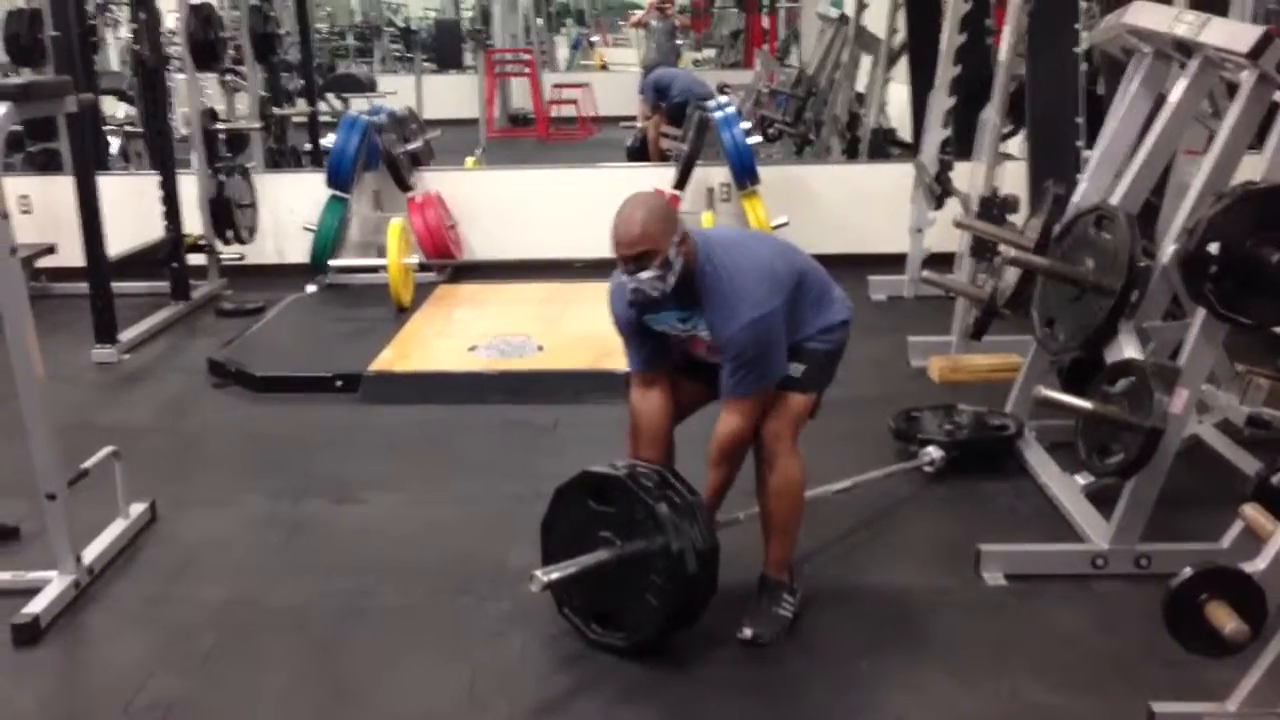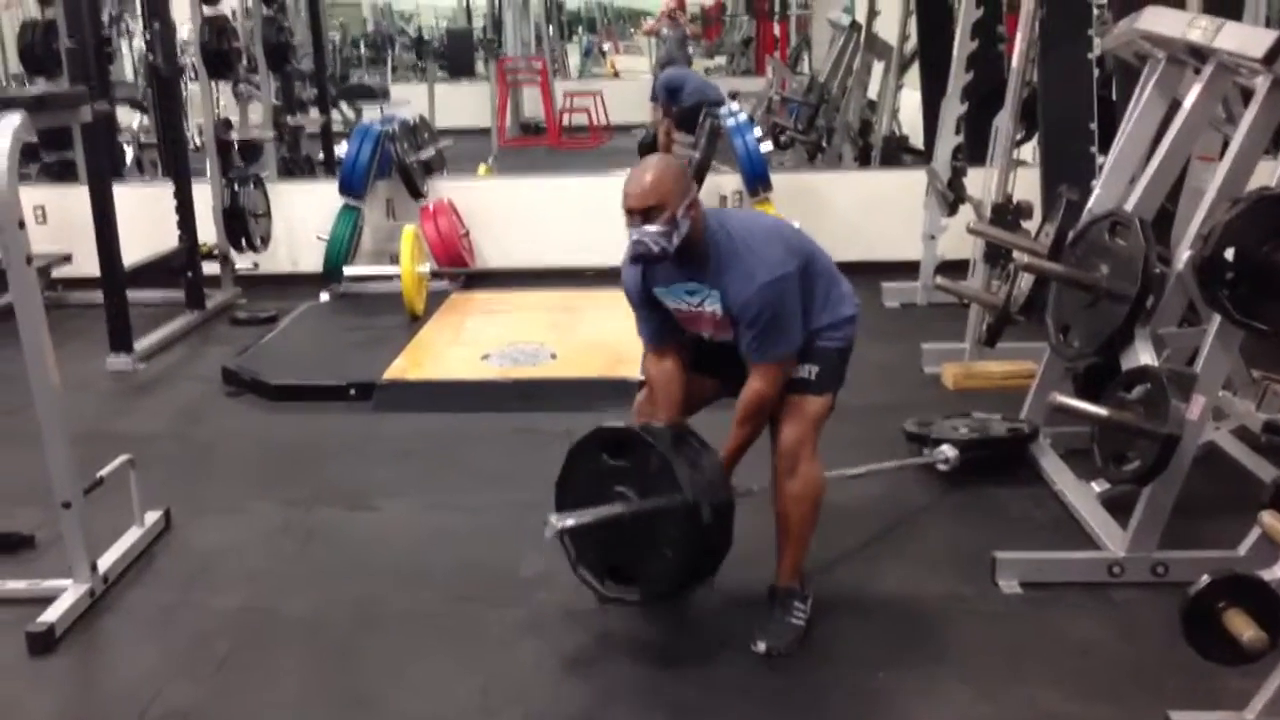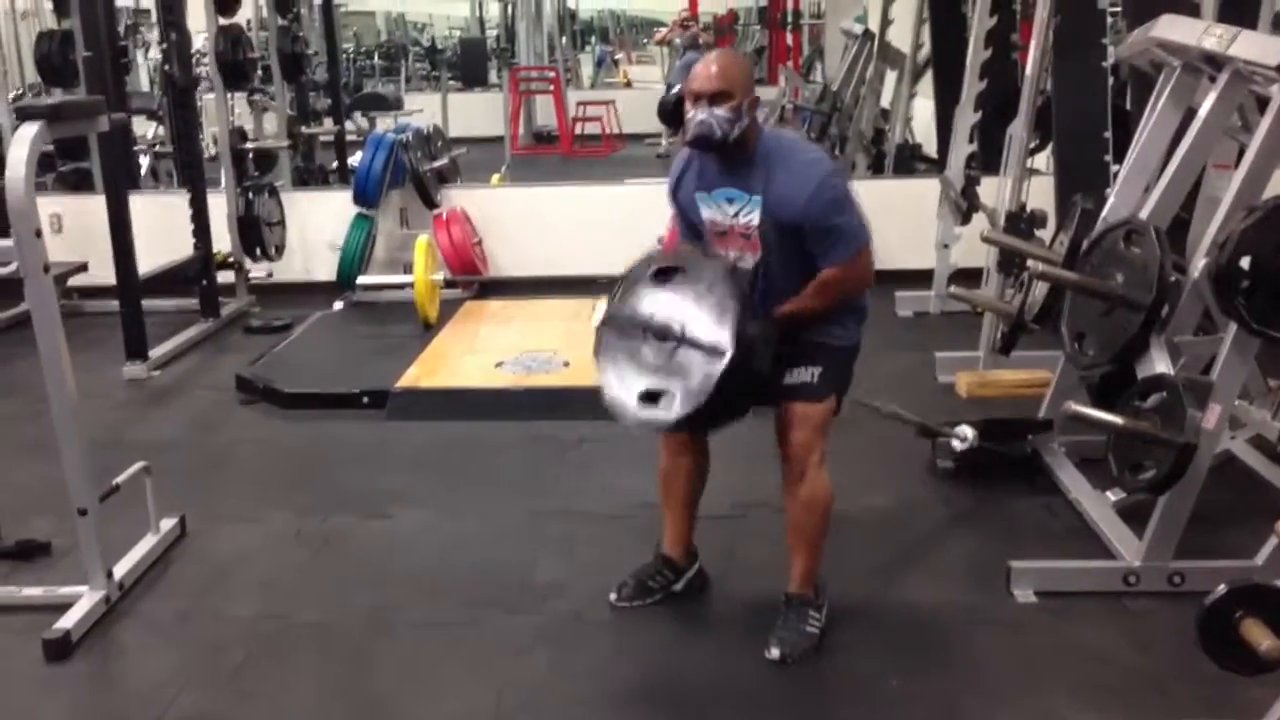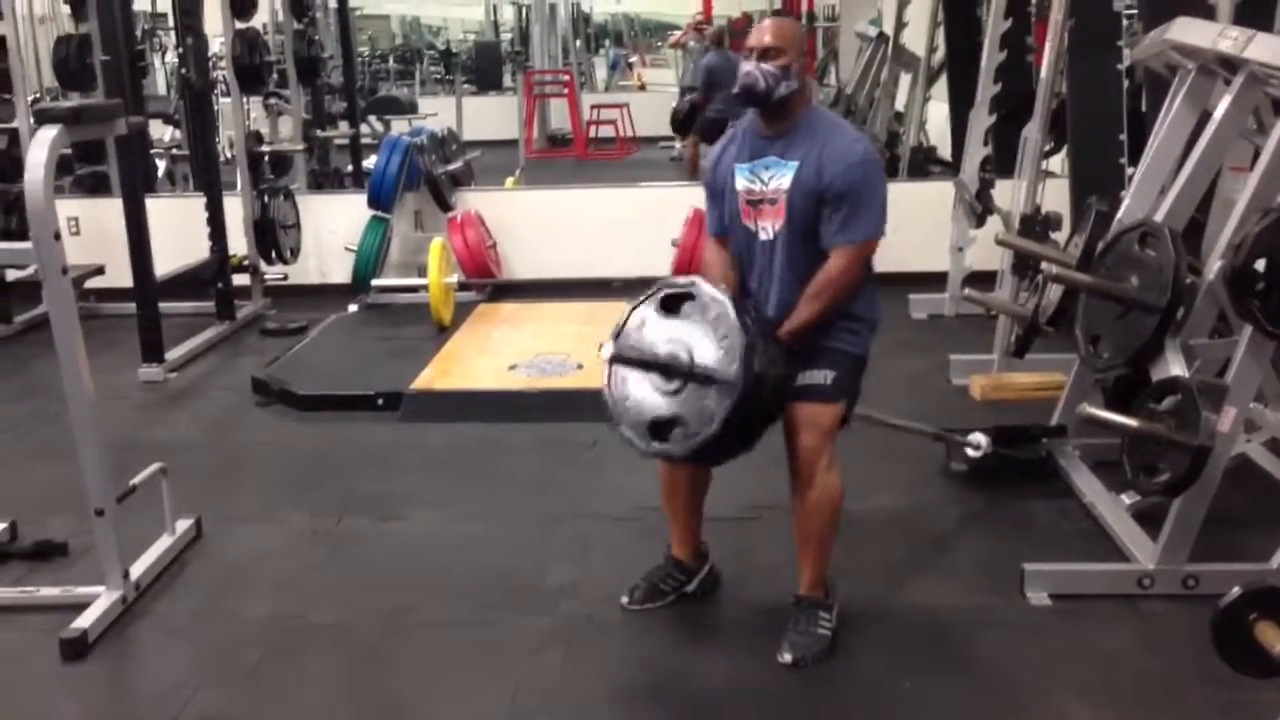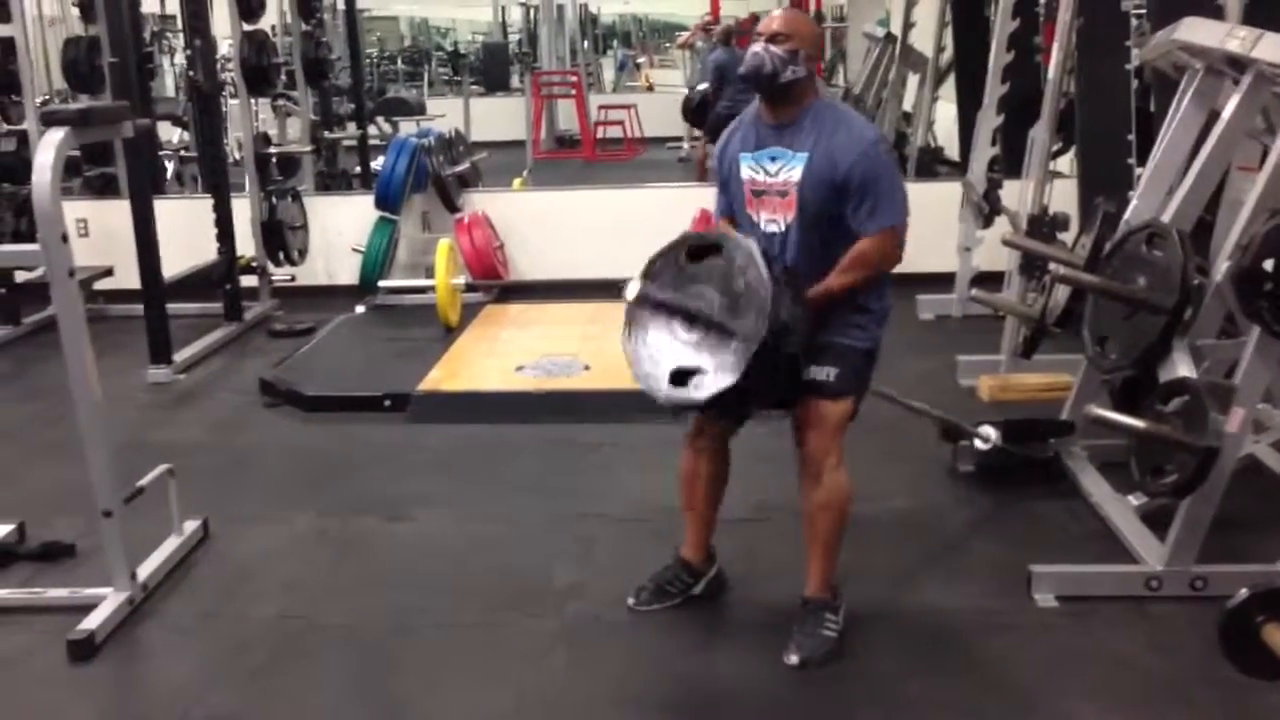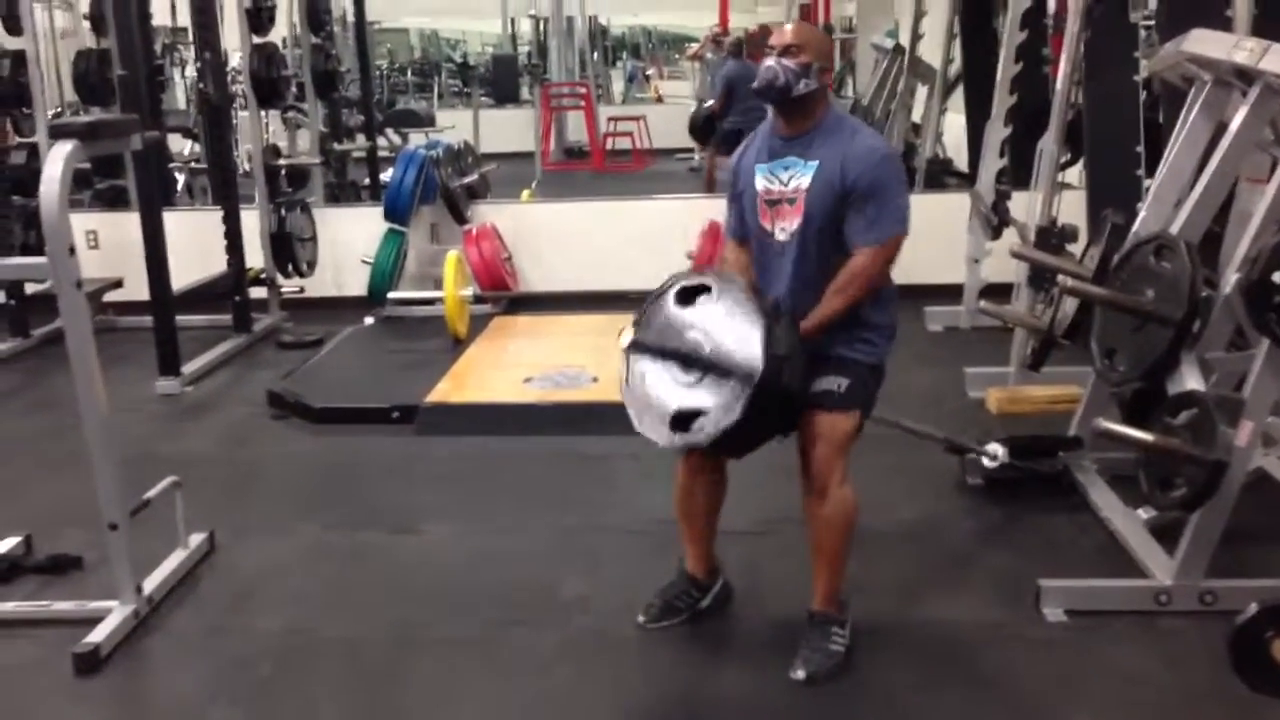
dt=0.5s
person 1, frame 1
left shoulder: (745, 301)
right shoulder: (628, 294)
left elbow: (738, 419)
right elbow: (649, 389)
left wrist: (704, 511)
left hip: (810, 328)
left knee: (773, 437)
right knee: (645, 417)
left ankle: (779, 582)
person 1, frame 2
left shoulder: (758, 266)
right shoulder: (641, 267)
left elbow: (765, 383)
right elbow: (663, 357)
left wrist: (721, 469)
left hip: (815, 328)
right hip: (720, 332)
left knee: (792, 442)
right knee: (649, 412)
left ankle: (790, 590)
person 1, frame 3
left shoulder: (805, 177)
right shoulder: (686, 169)
left elbow: (857, 271)
left wrist: (771, 320)
left hip: (816, 324)
left knee: (801, 447)
right knee: (680, 423)
left ankle: (805, 597)
right ankle: (677, 562)
person 1, frame 4
left shoulder: (846, 154)
right shoulder: (728, 151)
left elbow: (848, 264)
right elbow: (718, 247)
left wrist: (780, 338)
left hip: (824, 329)
left knee: (809, 448)
left ankle: (815, 599)
right ankle: (687, 563)
person 1, frame 5
left shoulder: (854, 143)
right shoulder: (736, 137)
left elbow: (886, 245)
left wrist: (803, 303)
left hip: (836, 320)
left knee: (818, 450)
right knee: (703, 428)
left ankle: (821, 600)
right ankle: (695, 566)
person 1, frame 6
left shoulder: (865, 154)
right shoulder: (749, 153)
left elbow: (872, 263)
right elbow: (738, 247)
left wrist: (801, 333)
left hip: (840, 337)
left knee: (822, 462)
right knee: (696, 441)
left ankle: (828, 615)
right ankle: (700, 579)
